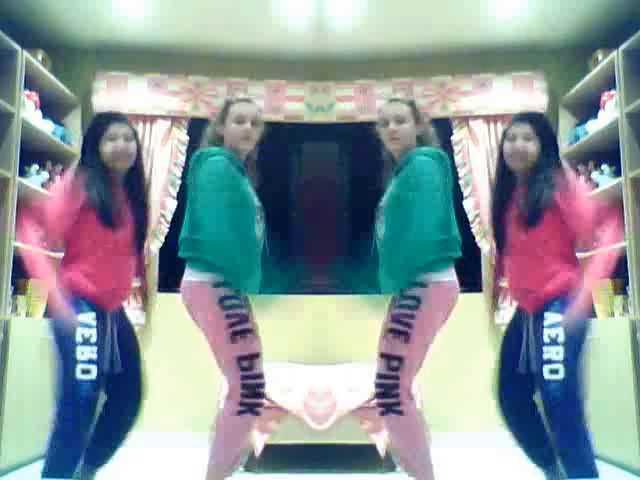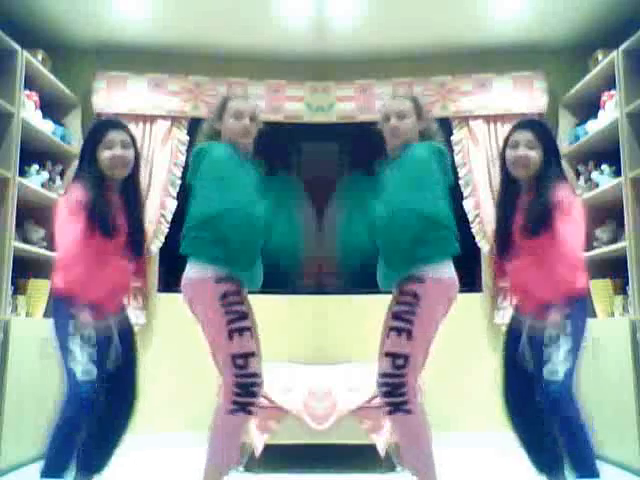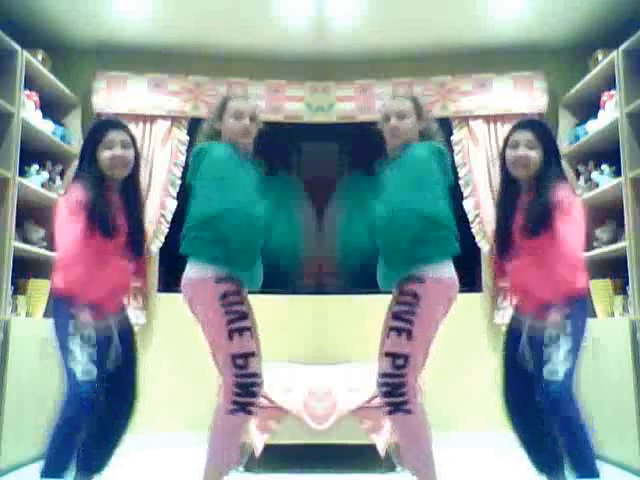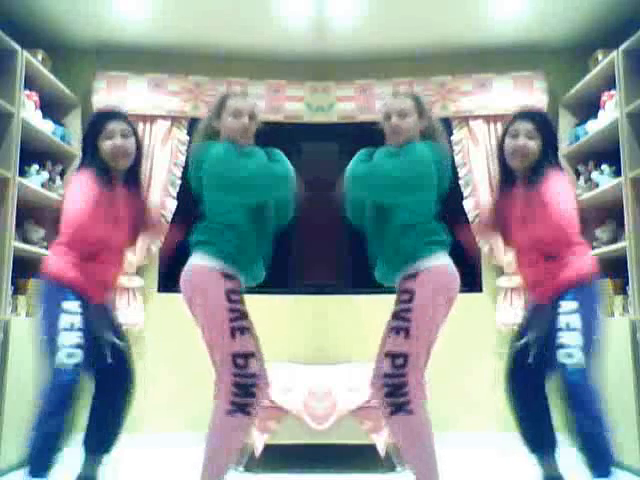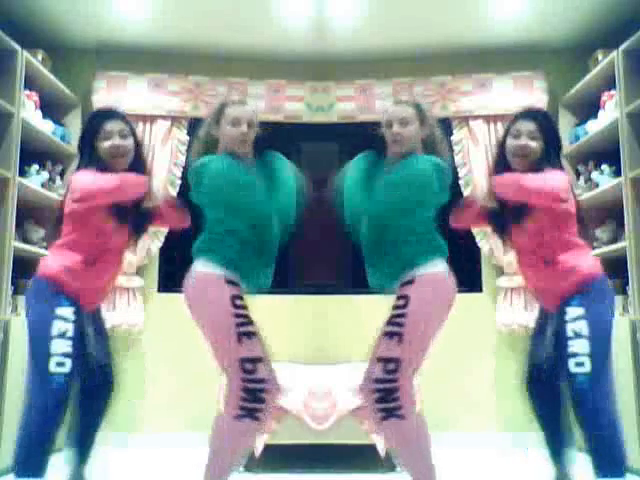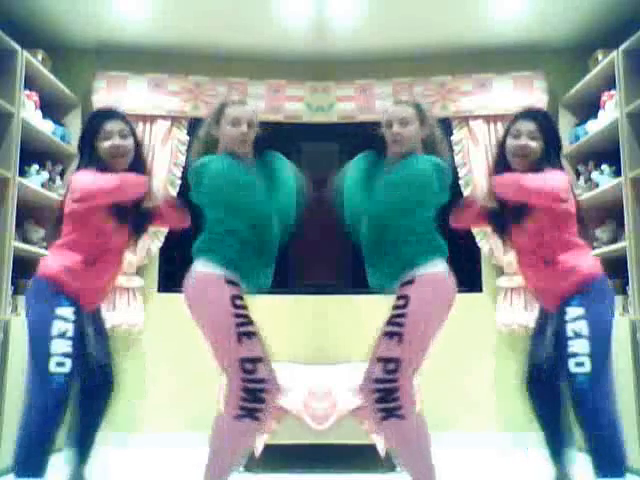
dt=0.1s
person 1, frame 1
left shoulder: (240, 174)
right shoulder: (217, 167)
right elbow: (220, 232)
left wrist: (254, 284)
right wrist: (254, 282)
left hip: (228, 287)
right hip: (212, 284)
left knee: (245, 387)
right knee: (249, 386)
person 1, frame 2
left shoulder: (239, 166)
right shoulder: (218, 159)
left elbow: (248, 220)
right elbow: (239, 212)
left hip: (227, 282)
right hip: (212, 279)
left knee: (240, 385)
right knee: (244, 384)
person 1, frame 3
left shoulder: (238, 165)
right shoulder: (218, 160)
left elbow: (251, 215)
right elbow: (236, 211)
left hip: (228, 281)
right hip: (213, 279)
left knee: (243, 385)
right knee: (242, 385)
person 1, frame 4
left shoulder: (246, 161)
right shoulder: (219, 157)
left elbow: (278, 211)
right elbow: (276, 181)
right wrist: (274, 160)
left hip: (224, 277)
right hip: (212, 274)
left knee: (244, 383)
right knee: (242, 385)
person 1, frame 5
left shoulder: (244, 171)
right shoulder: (221, 171)
left elbow: (281, 219)
right elbow: (276, 210)
left wrist: (279, 173)
right wrist: (281, 168)
left hip: (224, 285)
right hip: (215, 282)
left knee: (259, 387)
right knee: (252, 389)
person 1, frame 6
left shoulder: (246, 170)
right shoulder: (221, 171)
left elbow: (278, 221)
right elbow: (275, 212)
left wrist: (282, 176)
right wrist: (282, 170)
left hip: (223, 286)
right hip: (215, 282)
left knee: (259, 387)
right knee: (252, 389)
person 2, frame 1
left shoulder: (423, 166)
right shoulder: (399, 173)
left elbow: (421, 229)
left wrist: (383, 283)
right wrist: (382, 283)
left hip: (427, 284)
right hip: (410, 287)
left knee: (390, 385)
right knee: (393, 386)
person 2, frame 2
left shoulder: (421, 159)
right shoulder: (399, 166)
left elbow: (407, 210)
right elbow: (390, 219)
left hip: (427, 279)
right hip: (411, 282)
left knee: (395, 384)
right knee: (398, 384)
person 2, frame 3
left shoulder: (420, 158)
right shoulder: (399, 168)
left elbow: (418, 210)
right elbow: (388, 217)
left hip: (427, 279)
right hip: (410, 282)
left knee: (396, 384)
right knee: (396, 385)
person 2, frame 4
left shoulder: (418, 157)
right shoulder: (395, 161)
left elbow: (361, 181)
right elbow: (360, 211)
left wrist: (362, 160)
right wrist: (364, 176)
left hip: (427, 275)
right hip: (414, 277)
left knee: (397, 383)
right knee: (388, 383)
person 2, frame 5
left shoulder: (418, 170)
right shoulder: (394, 170)
left elbow: (363, 207)
right elbow: (358, 219)
left wrist: (359, 168)
right wrist: (360, 172)
left hip: (424, 283)
right hip: (415, 286)
left knee: (388, 388)
right knee: (377, 388)
person 2, frame 6
left shoulder: (418, 171)
right shoulder: (393, 170)
left elbow: (365, 210)
right elbow: (361, 220)
left wrist: (357, 170)
right wrist: (356, 176)
left hip: (424, 283)
right hip: (415, 286)
left knee: (388, 388)
right knee: (377, 388)
person 3, frame 1
left shoulder: (131, 194)
right shoulder: (79, 185)
right elbow: (34, 227)
right wrist: (52, 286)
left hip: (112, 309)
right hip: (78, 304)
left knee: (127, 397)
right knee: (81, 397)
person 3, frame 2
left shoulder: (129, 201)
right shoulder: (80, 195)
right elbow: (71, 253)
left wrist: (143, 292)
right wrist: (80, 308)
left hip: (114, 312)
right hip: (80, 310)
left knee: (121, 401)
right knee: (84, 395)
person 3, frame 3
left shoulder: (127, 200)
right shoulder: (80, 195)
right elbow: (71, 253)
left wrist: (144, 291)
right wrist: (87, 311)
left hip: (112, 312)
right hip: (78, 305)
left knee: (122, 398)
right knee: (84, 393)
person 3, frame 4
left shoulder: (129, 191)
right shoulder: (84, 181)
left elbow: (151, 228)
right elbow: (81, 224)
left hip: (97, 297)
right hip: (66, 291)
left knee: (118, 382)
right knee: (64, 382)
person 3, frame 5
left shoulder: (134, 198)
right shoulder: (85, 179)
left elbow: (180, 219)
right elbow: (108, 187)
left wrist: (156, 199)
right wrist: (143, 183)
left hip: (88, 303)
right hip: (55, 293)
left knee: (100, 385)
right knee: (52, 389)
person 3, frame 6
left shoulder: (133, 198)
right shoulder: (84, 180)
left elbow: (180, 219)
right elbow: (109, 187)
left wrist: (153, 199)
right wrist: (143, 183)
left hip: (88, 303)
right hip: (55, 293)
left knee: (99, 386)
right knee: (52, 389)
person 4, frame 1
left shoulder: (560, 185)
right shoulder: (508, 194)
left elbow: (606, 228)
left wrist: (585, 288)
left hip: (560, 304)
right hip: (526, 310)
left knee: (558, 397)
right knee: (511, 397)
person 4, frame 2
left shoulder: (559, 195)
right shoulder: (510, 201)
left elbow: (568, 253)
left wrist: (559, 308)
right wrist: (496, 288)
left hip: (558, 311)
right hip: (525, 313)
left knee: (555, 395)
right knee: (518, 400)
person 4, frame 3
left shoulder: (558, 195)
right shoulder: (512, 201)
left elbow: (569, 253)
right elbow: (502, 256)
left wrist: (549, 314)
right wrist: (496, 289)
left hip: (561, 305)
right hip: (526, 311)
left knee: (556, 394)
right knee: (518, 398)
person 4, frame 4
left shoulder: (554, 181)
right shoulder: (510, 192)
left elbow: (559, 225)
right elbow: (485, 228)
right wrist: (492, 217)
left hip: (573, 291)
right hip: (541, 297)
left knee: (575, 382)
right knee: (521, 381)
person 4, frame 5
left shoulder: (554, 179)
right shoulder: (505, 198)
left elbow: (535, 187)
right elbow: (459, 219)
left wrist: (497, 183)
right wrist: (482, 199)
left hip: (584, 294)
right hip: (551, 303)
left knee: (587, 388)
right knee: (540, 385)
person 4, frame 6
left shoulder: (555, 179)
right shoulder: (505, 198)
left elbow: (535, 188)
right elbow: (458, 219)
left wrist: (497, 183)
right wrist: (484, 199)
left hip: (584, 294)
right hip: (551, 303)
left knee: (587, 389)
right knee: (540, 386)
